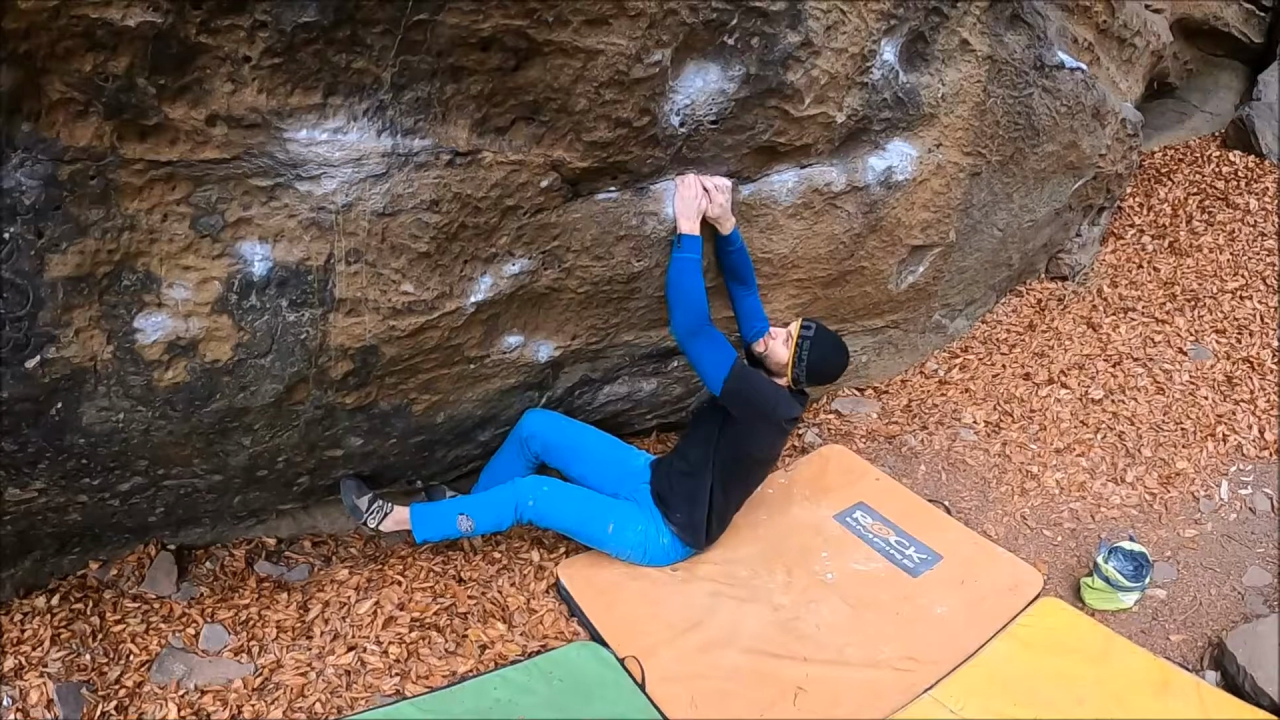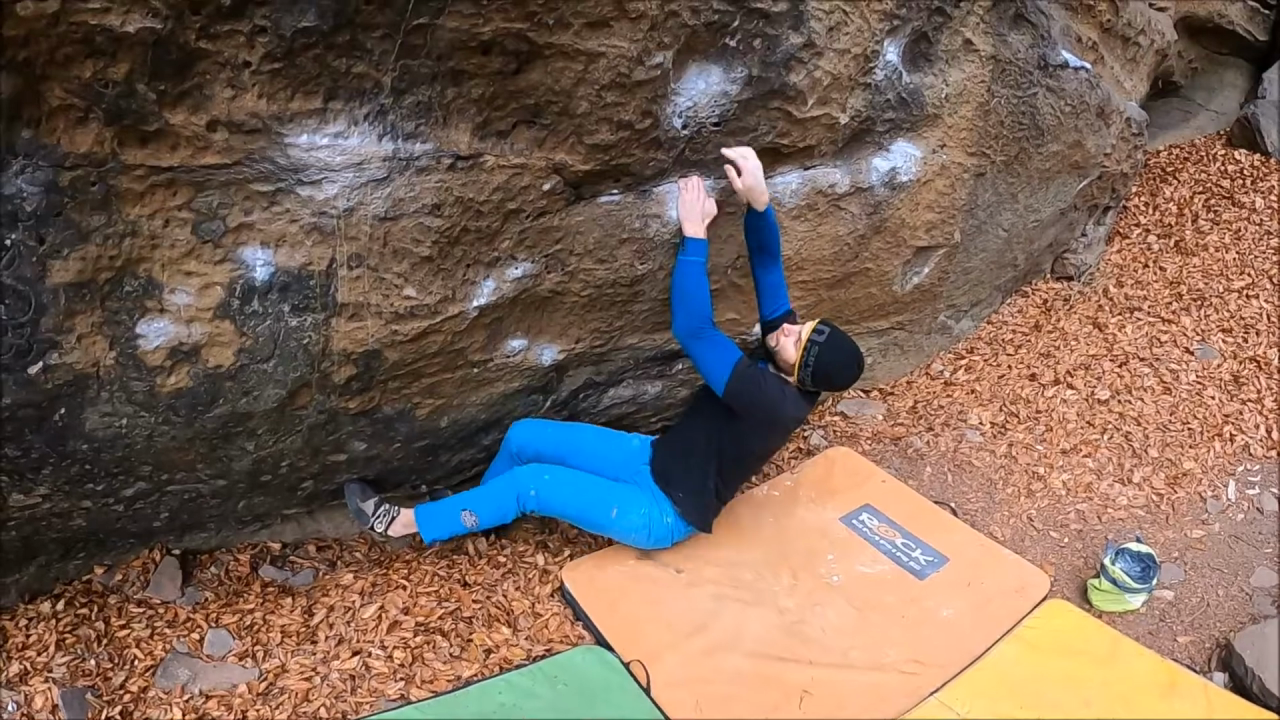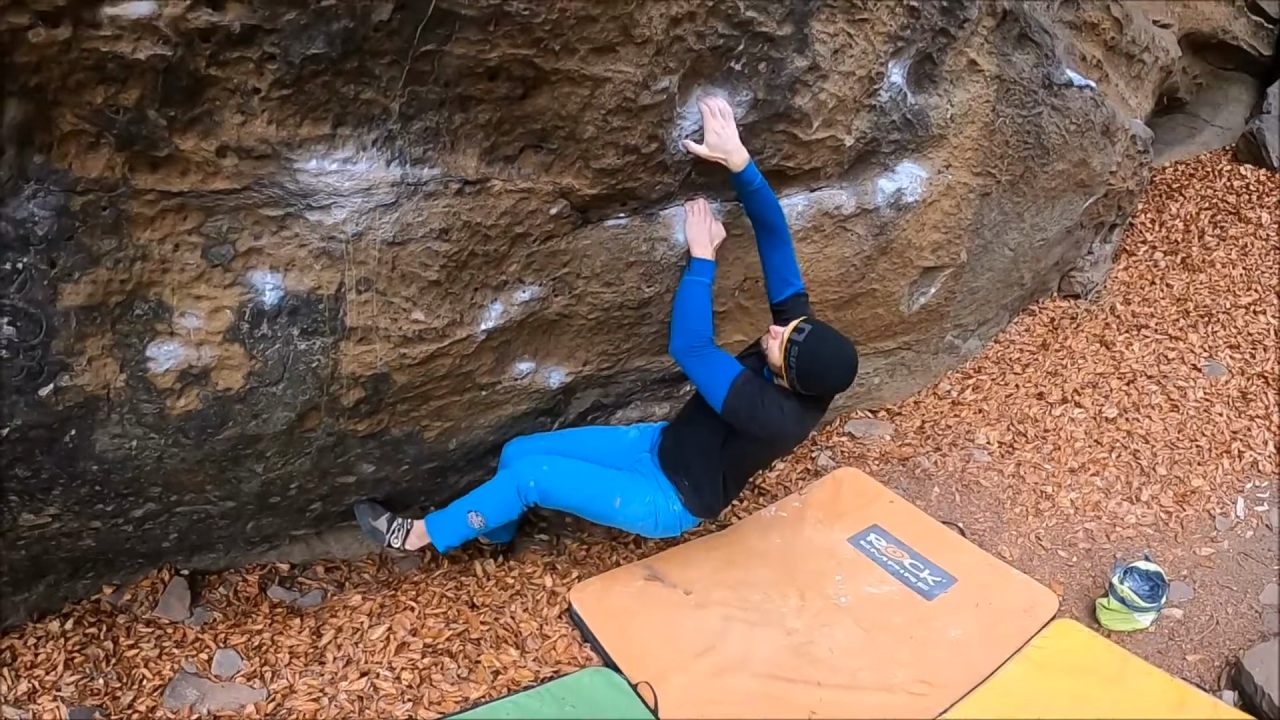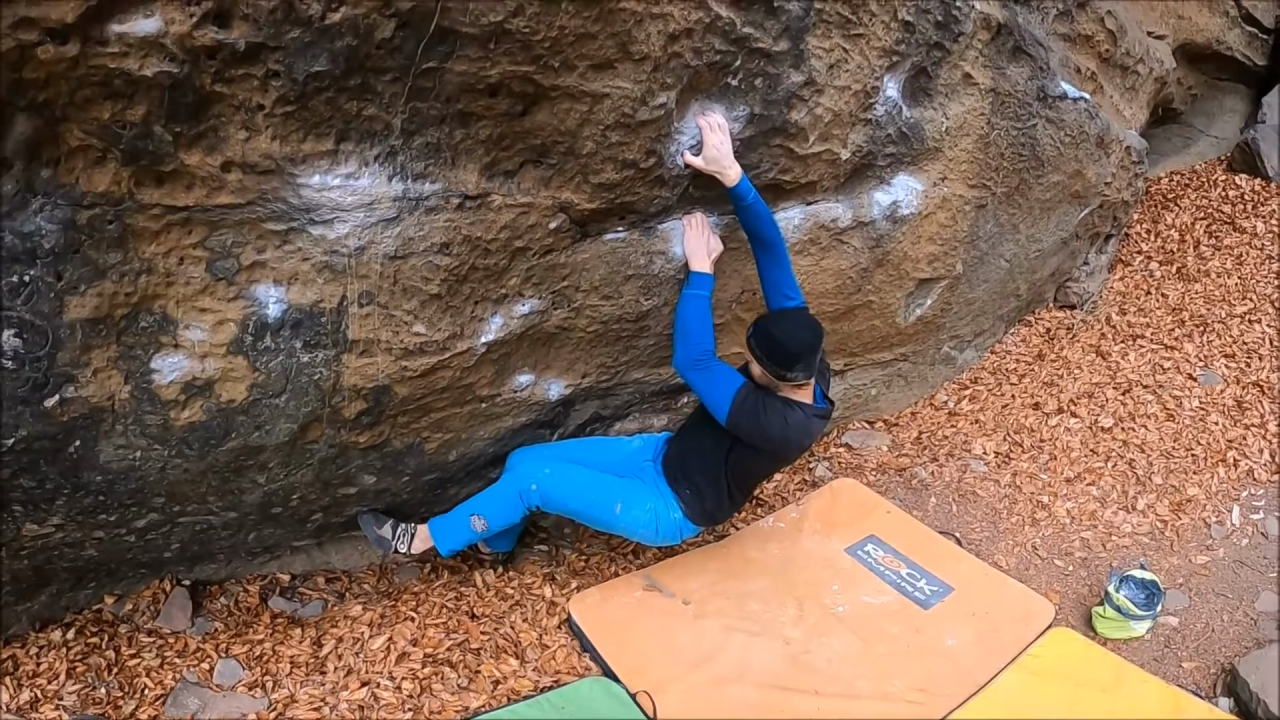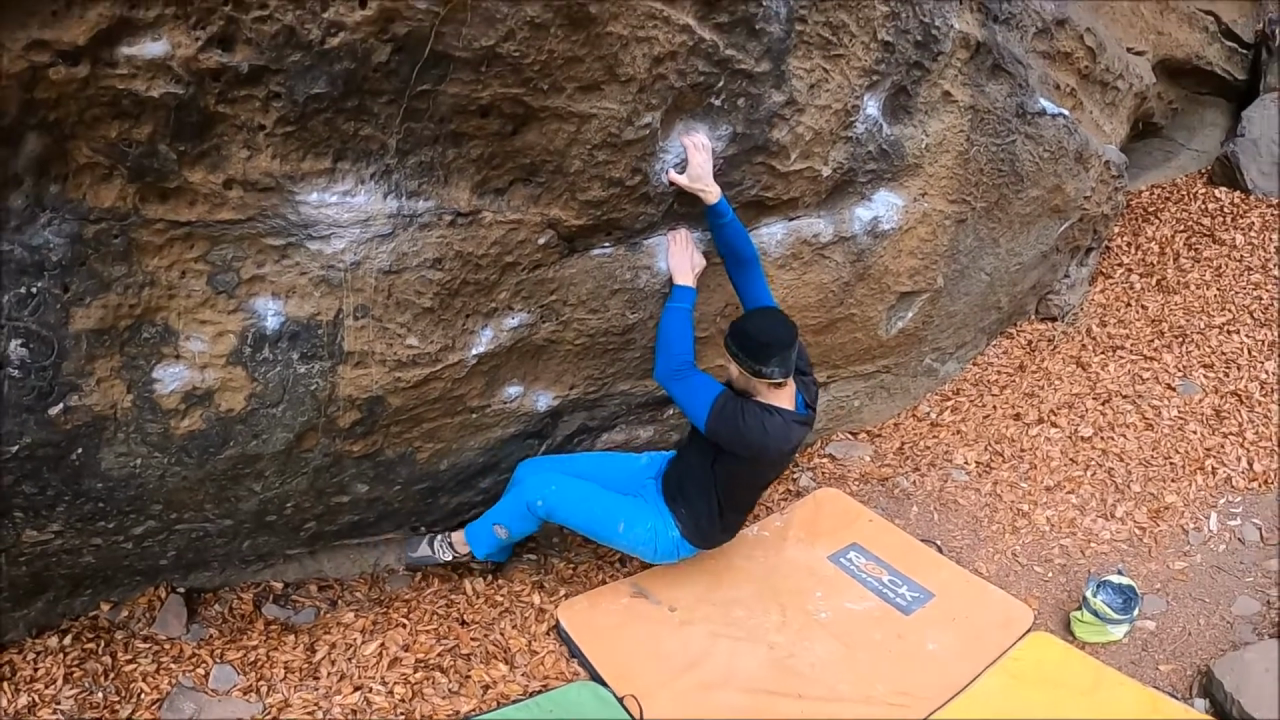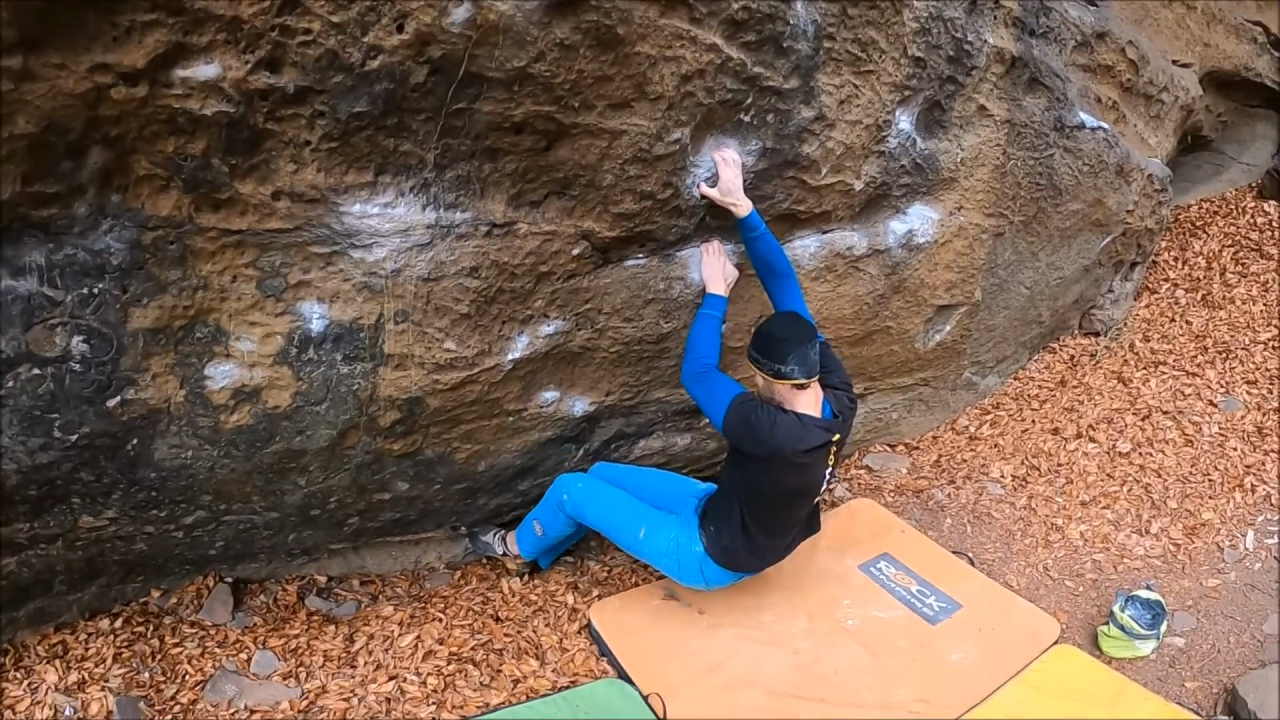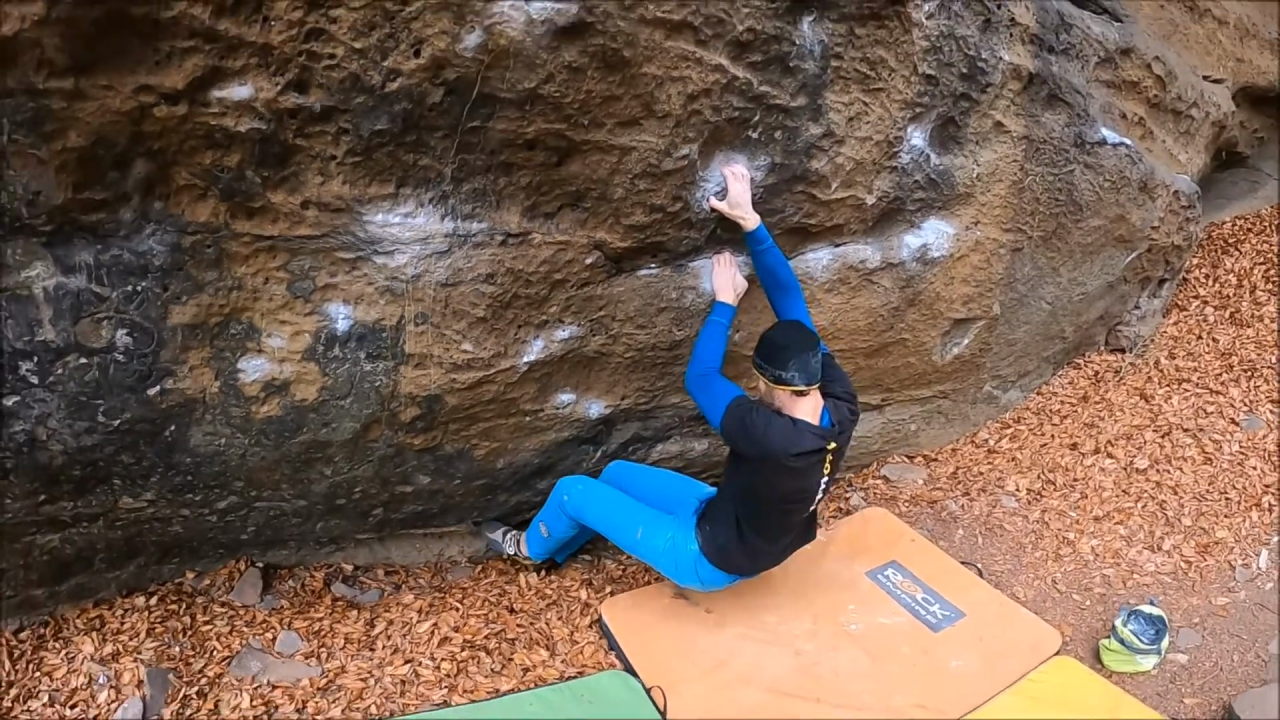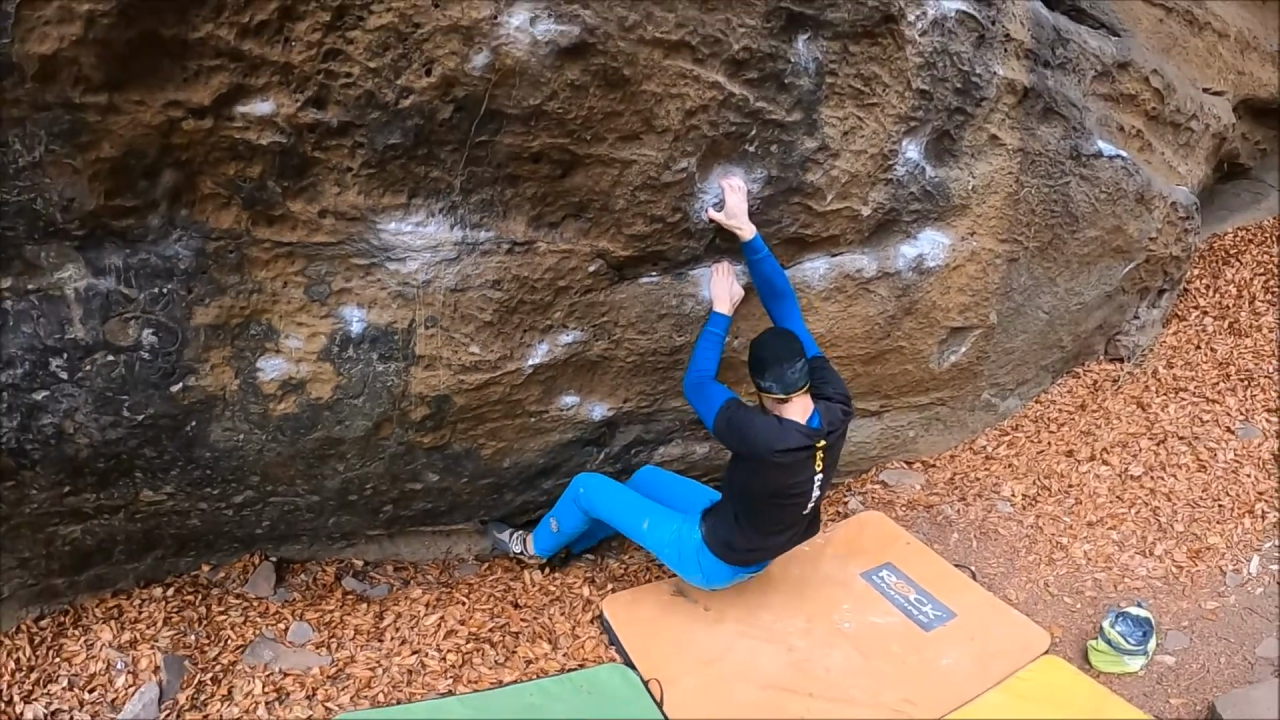
dt=0.5s
person 1, frame 1
left shoulder: (769, 404)
right shoulder: (767, 376)
left elbow: (692, 330)
right elbow: (743, 287)
left wrist: (689, 230)
right wrist: (724, 223)
left hip: (665, 532)
right hip: (655, 480)
left knee: (527, 495)
right knee: (535, 426)
left ankle: (403, 518)
right ankle: (472, 510)
person 1, frame 2
left shoulder: (774, 402)
right shoulder: (777, 363)
left elbow: (693, 331)
right elbow: (767, 262)
left wrist: (694, 232)
right wrist: (758, 199)
left hip: (664, 511)
right hip: (653, 460)
left knee: (527, 484)
right knee: (522, 438)
left ankle: (409, 522)
right ankle: (483, 513)
person 1, frame 3
left shoulder: (777, 415)
right shoulder: (803, 334)
left elbow: (689, 347)
right elbow: (775, 237)
left wrist: (701, 254)
right wrist: (737, 158)
left hip: (670, 500)
right hip: (662, 445)
left knee: (529, 475)
right knee: (518, 452)
left ankle: (421, 534)
right ankle: (495, 533)
person 1, frame 4
left shoulder: (780, 426)
right shoulder: (805, 354)
left elbow: (693, 361)
right elbow: (771, 251)
left wrist: (700, 268)
right wrist: (731, 173)
left hip: (669, 508)
right hip: (664, 455)
left knee: (532, 480)
right knee: (521, 461)
left ankle: (424, 539)
right ankle: (496, 542)
person 1, frame 5
left shoulder: (757, 431)
right shoulder: (796, 373)
left elbow: (672, 372)
right elbow: (749, 274)
left wrist: (684, 282)
right wrist: (710, 194)
left hip: (675, 530)
right hip: (670, 475)
left knee: (541, 491)
right knee: (530, 470)
left ankle: (466, 546)
right ankle: (492, 550)
person 1, frame 6
left shoulder: (777, 434)
right shoulder: (837, 394)
left elbow: (697, 374)
right elbow: (787, 290)
left wrist: (716, 291)
right wrist: (742, 208)
left hip: (713, 558)
right hip: (728, 514)
left knee: (571, 489)
right knee: (601, 475)
left ankle: (518, 547)
right ankle: (540, 556)
person 1, frame 7
left shoulder: (776, 439)
right shoulder: (842, 405)
left elbow: (701, 377)
right elbow: (791, 304)
left wrist: (725, 300)
right wrist: (750, 221)
left hip: (712, 561)
right hip: (740, 528)
left knee: (573, 491)
right knee: (616, 473)
left ankle: (530, 548)
right ankle: (557, 549)
person 1, frame 8
left shoulder: (766, 438)
right shoulder: (835, 405)
left elbow: (698, 384)
right elbow: (787, 311)
left wrist: (721, 309)
right wrist: (747, 231)
left hip: (716, 561)
right hip: (759, 544)
left knee: (588, 487)
right knee: (646, 478)
left ankle: (537, 547)
right ankle: (573, 542)
